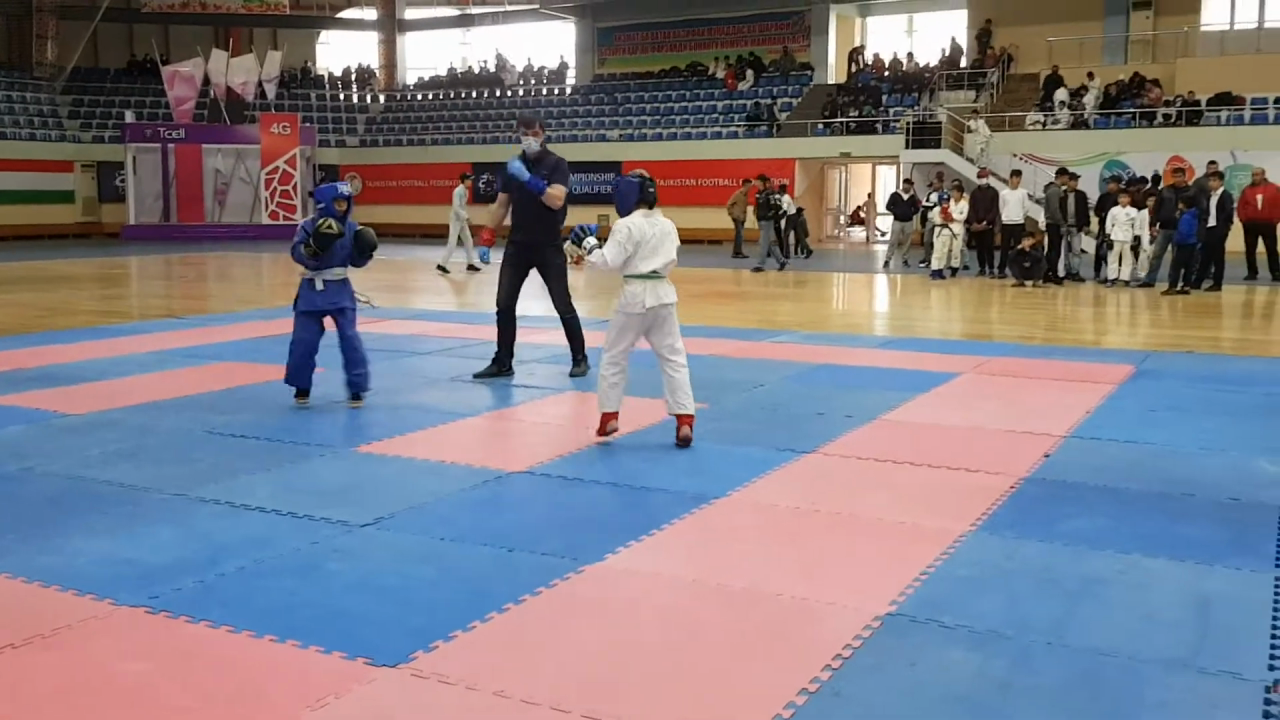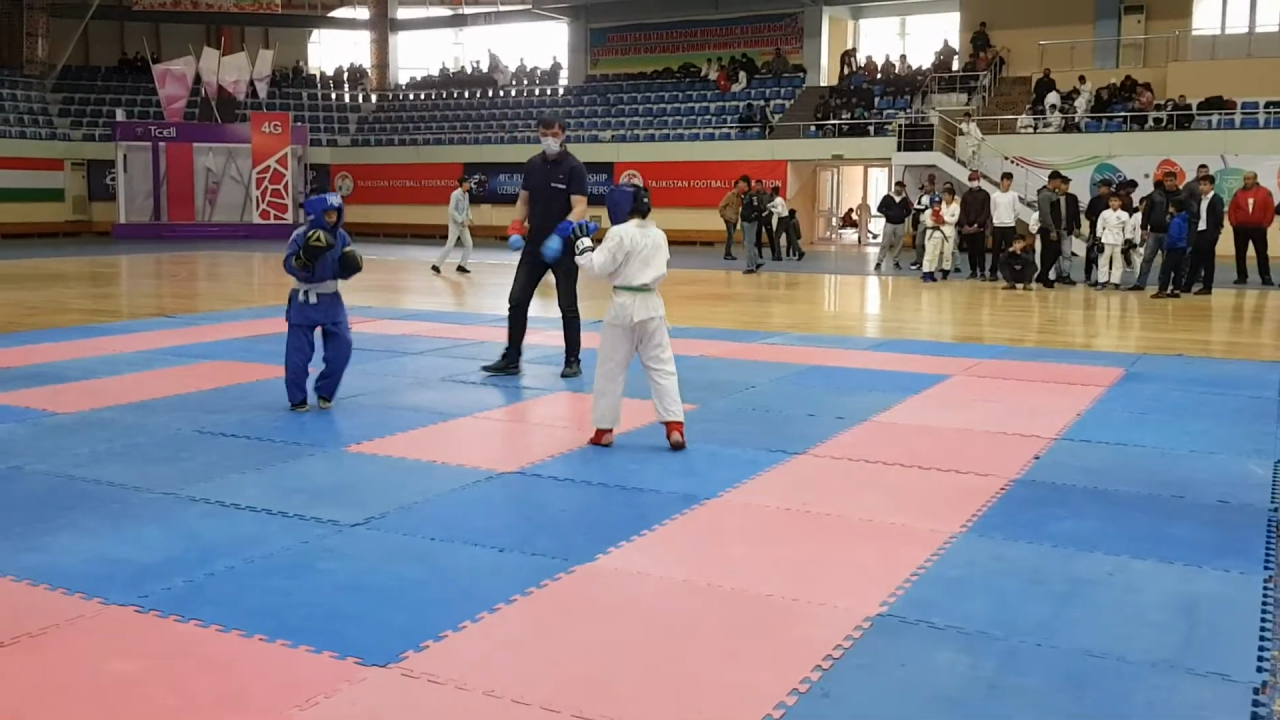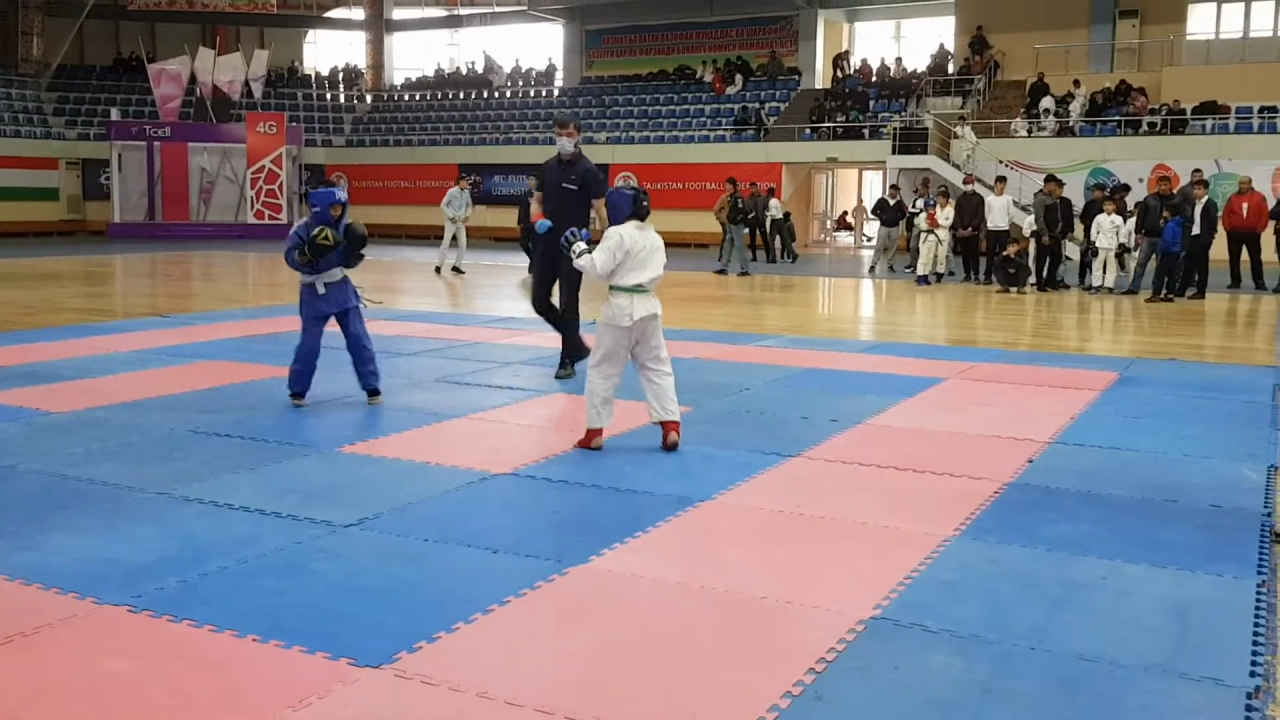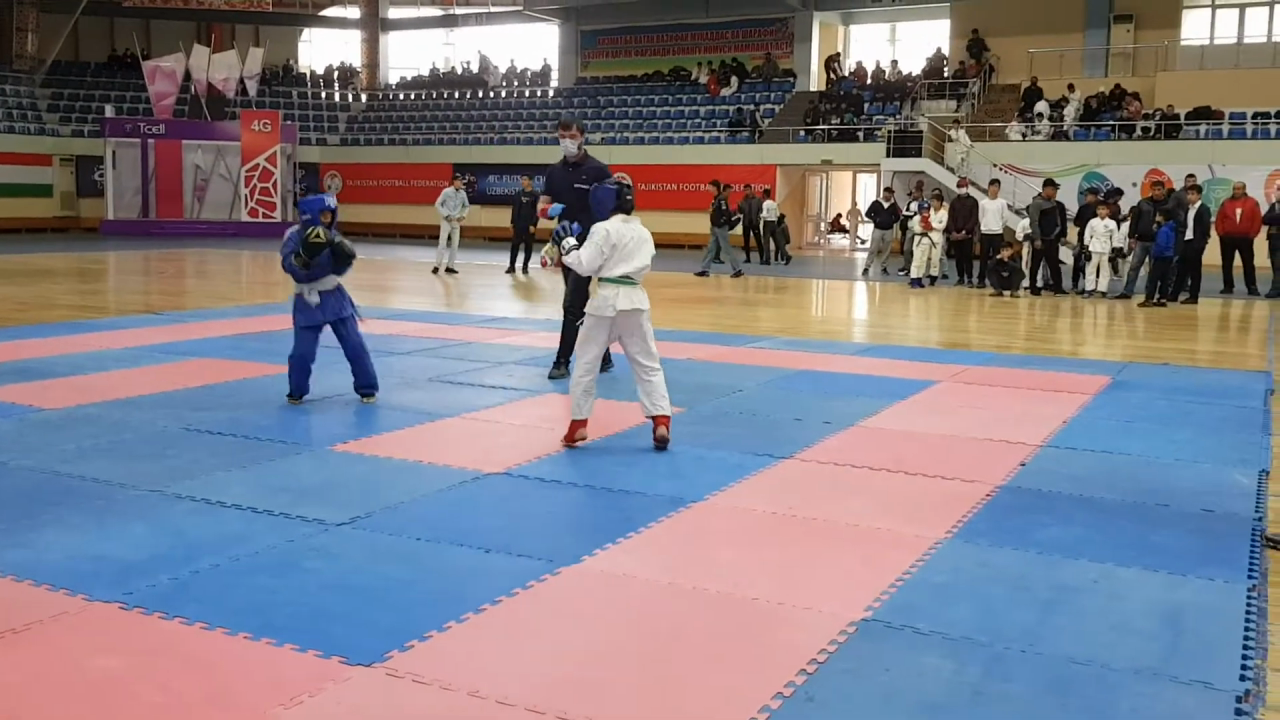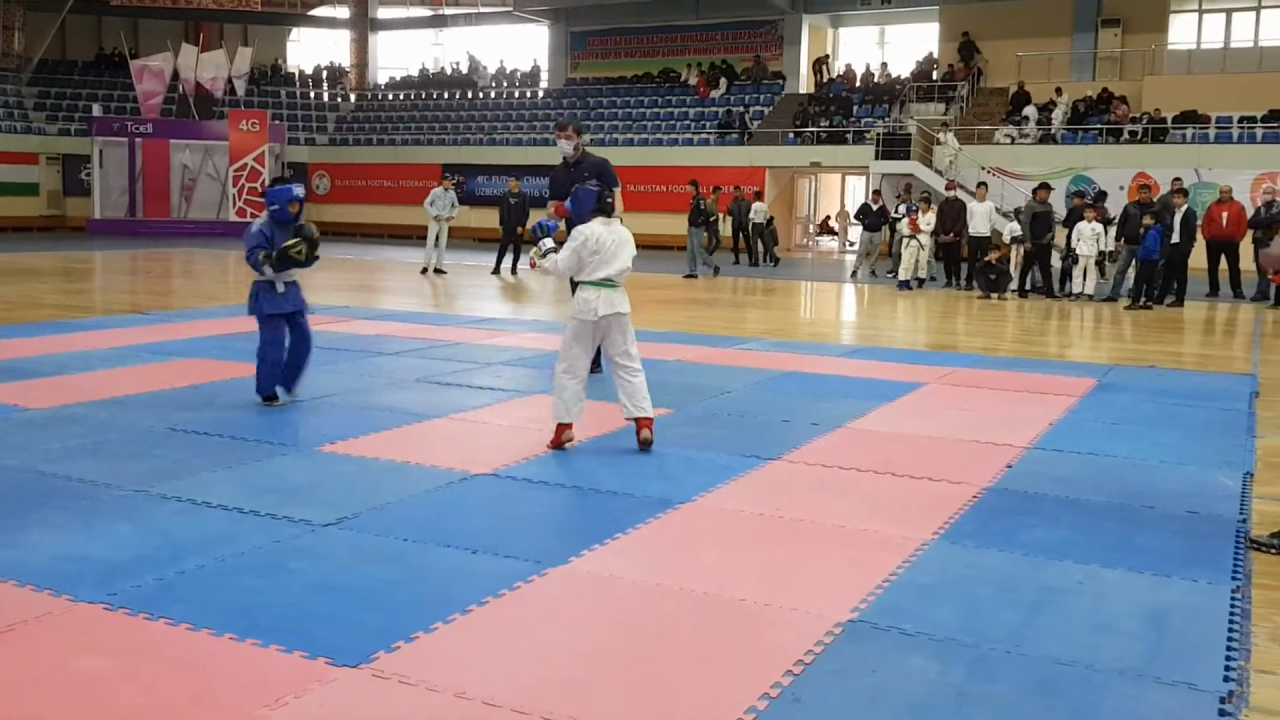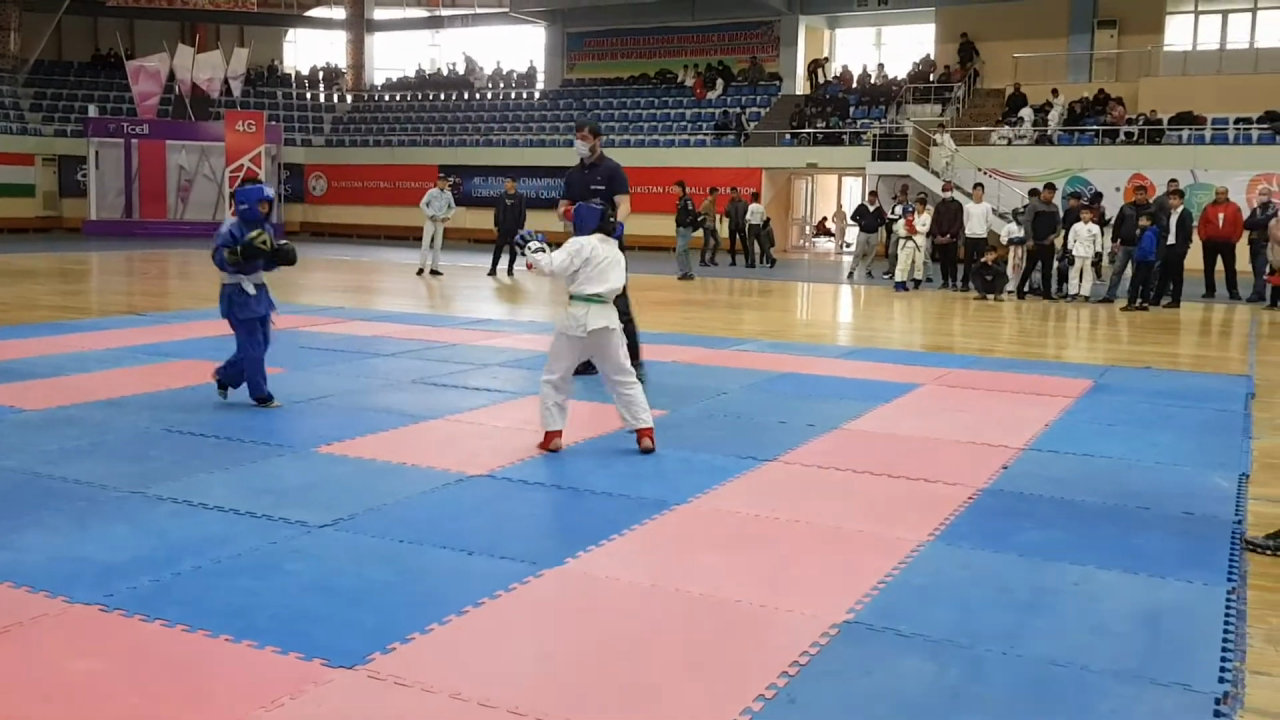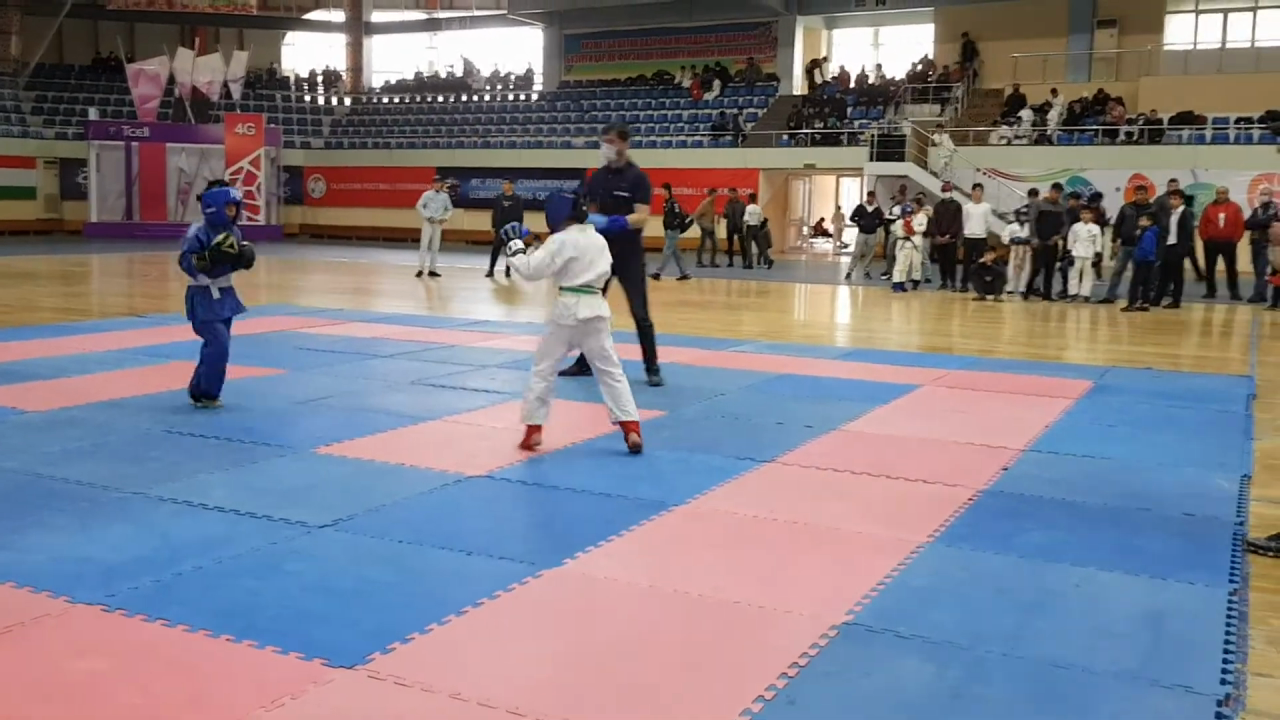
dt=0.2s
person 1, frame 1
left shoulder: (626, 226)
right shoulder: (668, 226)
left elbow: (609, 261)
left wrist: (587, 243)
left hip: (634, 296)
right hip: (663, 294)
left knee: (614, 357)
right knee: (673, 358)
left ankle: (609, 417)
right ankle: (684, 421)
person 1, frame 2
left shoulder: (619, 234)
right shoulder: (659, 236)
left elbow: (598, 267)
left wrist: (583, 245)
left hip: (624, 307)
right hip: (651, 306)
left knee: (610, 371)
right knee: (662, 369)
left ankle: (604, 430)
right ankle: (674, 428)
person 1, frame 3
left shoulder: (617, 235)
right shoulder: (656, 239)
left elbow: (596, 268)
left wrist: (578, 248)
left hip: (620, 308)
right hip: (647, 307)
left knee: (602, 370)
right knee: (658, 368)
left ankle: (594, 431)
right ankle: (671, 428)
person 1, frame 4
left shoulder: (604, 230)
right shoulder: (643, 232)
left elbow: (584, 266)
left wrist: (567, 245)
left hip: (607, 300)
right hip: (636, 300)
left knee: (587, 362)
right knee: (647, 363)
left ankle: (578, 424)
right ankle: (661, 422)
person 1, frame 5
left shoulder: (584, 233)
right shoulder: (625, 234)
left elbow: (561, 268)
left wrist: (546, 246)
left hip: (588, 303)
right hip: (616, 303)
left knee: (570, 368)
right knee: (629, 366)
left ankle: (565, 426)
right ankle: (644, 424)
person 1, frame 6
left shoulder: (580, 245)
right shoulder: (616, 253)
left elbow: (551, 266)
left wrist: (533, 247)
left hip: (578, 317)
right hip: (606, 318)
left knee: (554, 377)
right knee: (624, 378)
left ankle: (553, 435)
right ankle: (645, 434)
person 1, frame 7
left shoulder: (561, 240)
right shoulder: (599, 239)
left elbow: (531, 269)
left wrist: (514, 247)
left hip: (568, 308)
right hip: (595, 308)
left knee: (543, 368)
right knee: (610, 368)
left ankle: (534, 429)
right ankle: (631, 428)
person 2, frame 1
left shoulder: (556, 164)
right shoulder: (511, 167)
left elbow: (557, 200)
right elbow: (502, 204)
left wrist: (527, 178)
right wrist: (487, 239)
left hip: (549, 245)
right hip: (518, 245)
left knee: (562, 304)
right knee: (504, 304)
left ankle: (579, 358)
right ankle: (502, 363)
person 2, frame 2
left shoulder: (574, 167)
right shoulder: (532, 165)
left elbow: (580, 209)
right elbow: (524, 201)
left wrist: (559, 236)
right wrist: (515, 230)
left hip: (563, 246)
right hip: (534, 244)
left knee: (567, 306)
right knee: (517, 300)
left ankle: (573, 361)
right ankle: (511, 359)
person 2, frame 3
left shoulder: (588, 171)
right shoulder: (548, 167)
left elbow: (600, 211)
right elbow: (537, 200)
right wrist: (537, 219)
right hip: (546, 244)
left knee: (568, 308)
right knee: (539, 302)
left ankle: (568, 361)
right ankle: (578, 345)
person 2, frame 4
left shoulder: (598, 170)
right shoulder: (554, 171)
right elbow: (541, 205)
right wrist: (549, 210)
left knee: (572, 305)
right knee: (577, 307)
left ankle: (562, 361)
right ankle: (602, 356)
person 2, frame 5
left shoulder: (599, 165)
right shoulder: (557, 174)
left elbow: (616, 200)
right elbow: (552, 211)
right wrist: (563, 209)
right ankle: (592, 359)
person 2, frame 6
left shoulder: (612, 170)
right shoulder: (573, 174)
left elbow: (624, 207)
right elbow: (562, 210)
left wrist: (614, 229)
right wrist: (571, 212)
left knee: (619, 306)
left ankle: (635, 362)
right ankle: (588, 360)
person 2, frame 7
left shoulder: (637, 177)
right shoulder: (598, 176)
left elbow: (642, 217)
right elbow: (586, 209)
left wrist: (608, 223)
left hip: (629, 255)
left knee: (640, 314)
left ankle: (652, 368)
right ankle: (585, 361)
person 3, frame 1
left shoulder: (350, 227)
right shoulder: (309, 225)
left elbow: (357, 260)
right elbow: (299, 255)
left wrist: (365, 250)
right wrist: (316, 243)
left hip: (340, 288)
right hip: (313, 289)
left knee: (350, 339)
right knee: (304, 340)
left ankle: (357, 389)
right ankle: (302, 387)
person 3, frame 2
left shoulder: (340, 236)
right shoulder: (301, 236)
left elbow: (344, 272)
right elbow: (291, 267)
left wrist: (351, 265)
right wrist: (306, 255)
left hip: (330, 300)
right hip: (304, 301)
left knee: (341, 348)
right knee: (298, 352)
left ankle: (325, 392)
right ankle: (298, 398)
person 3, frame 3
left shoulder: (343, 226)
right shoulder: (303, 229)
left elbow: (348, 262)
right elbow: (292, 259)
left wrist: (355, 249)
right wrist: (311, 251)
left hip: (340, 288)
right hip: (314, 293)
left knee: (358, 338)
right knee: (310, 343)
left ankle: (371, 386)
right ankle: (298, 390)
person 3, frame 4
left shoulder: (331, 235)
right shoulder: (294, 236)
left elbow: (338, 269)
right elbow: (290, 267)
left wrist: (344, 257)
right wrist: (307, 253)
left hip: (335, 296)
right hip: (309, 302)
left knee: (354, 343)
right knee: (303, 350)
left ankle: (366, 388)
right ankle: (296, 391)
person 3, frame 5
left shoulder: (295, 226)
right shoulder: (261, 228)
left elbow: (301, 262)
right elbow: (255, 260)
left wrist: (310, 250)
right wrist: (280, 257)
left hip: (291, 289)
right hip: (267, 292)
left knee: (302, 338)
right knee: (273, 343)
left ankle: (287, 381)
right ankle: (267, 391)
person 3, frame 6
left shoulder: (264, 228)
right shoulder: (231, 228)
right elbow: (220, 259)
left wrist: (279, 256)
right wrist: (244, 252)
left hip: (258, 291)
right hip: (237, 294)
left knee: (260, 343)
right knee: (252, 345)
left ankle: (225, 376)
right ankle: (260, 395)
person 3, frame 7
left shoulder: (232, 231)
right shoulder: (198, 232)
right elbow: (187, 263)
left wrist: (241, 258)
right wrist: (211, 257)
left hip: (224, 294)
right hip: (203, 297)
left knee: (218, 345)
right knee: (218, 344)
left ankle: (200, 391)
right ankle: (208, 392)
